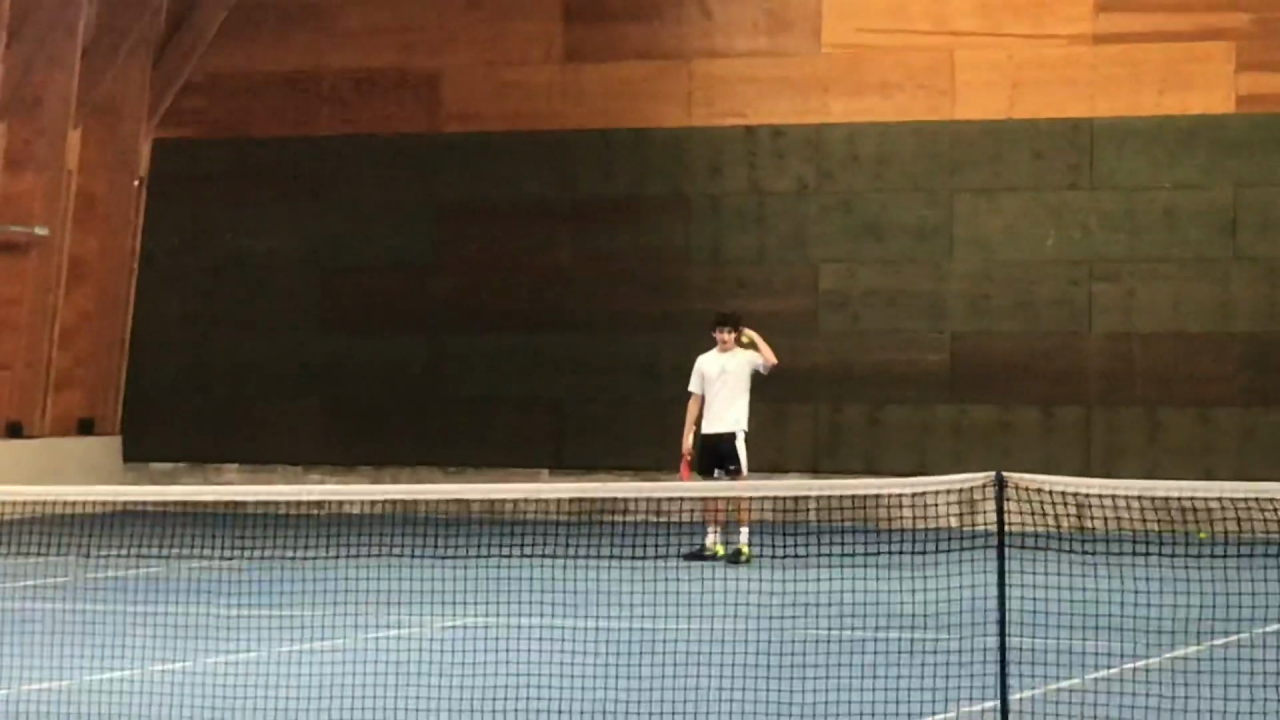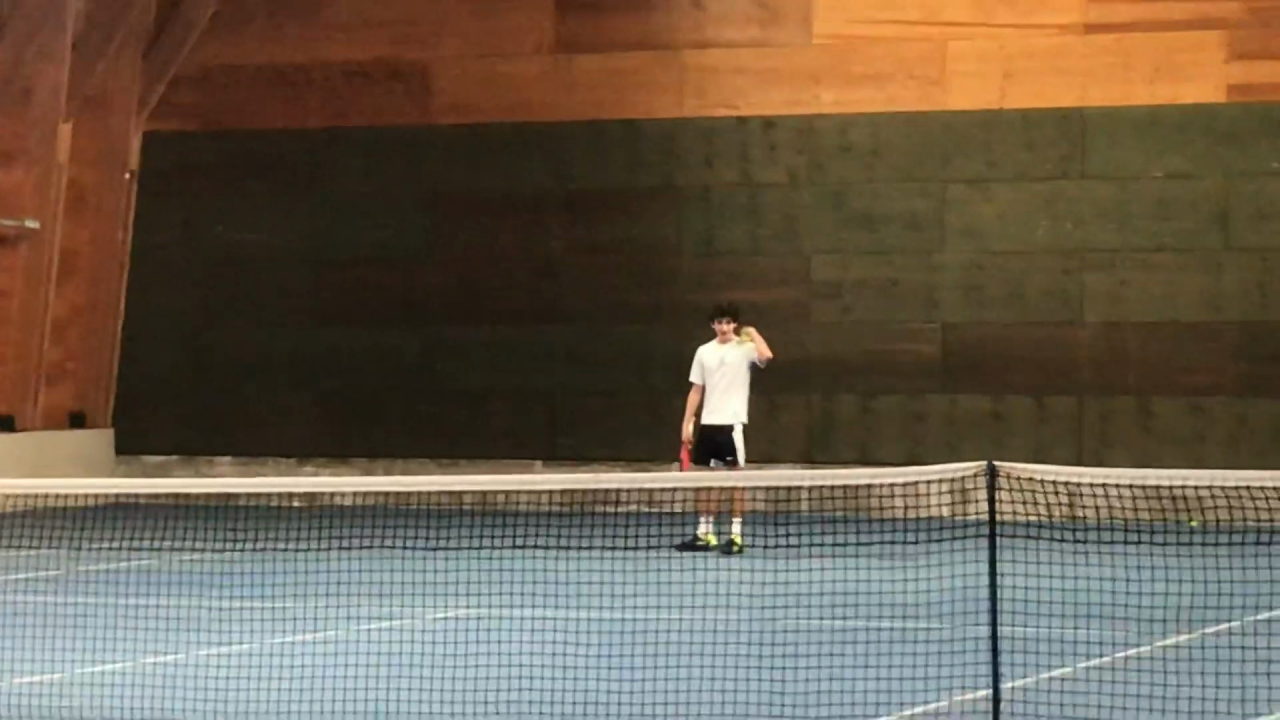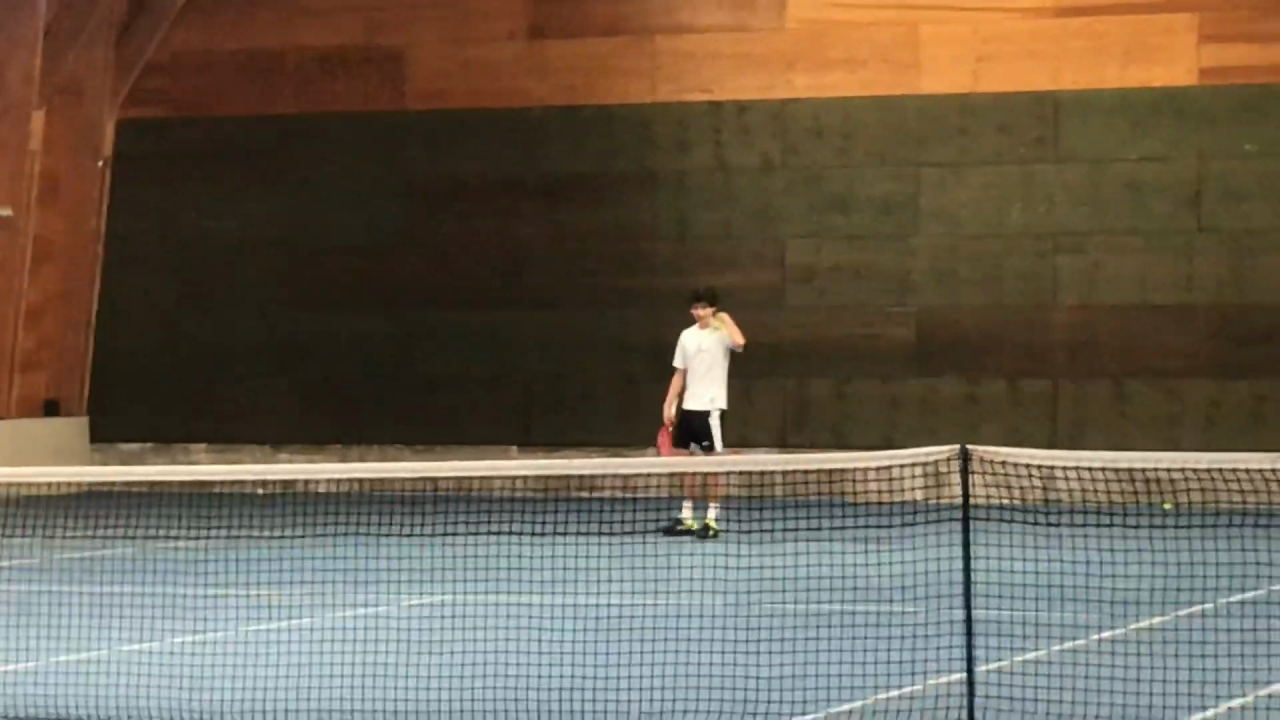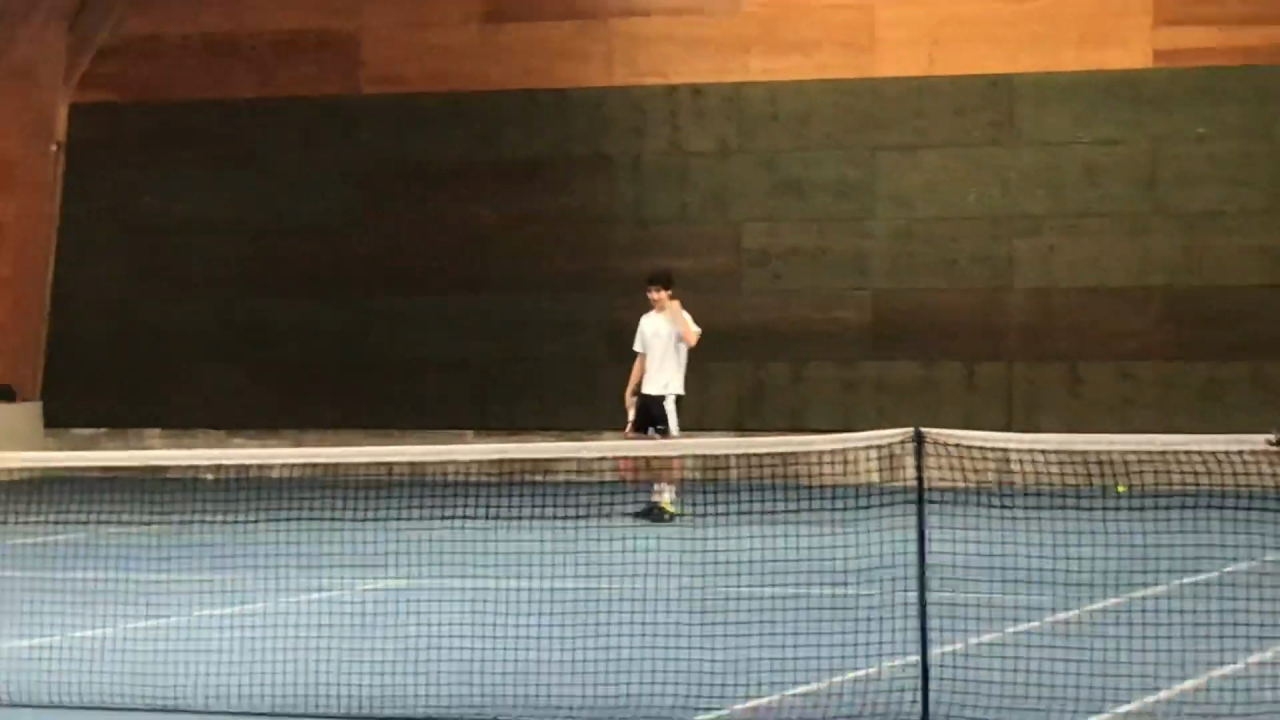
dt=0.2s
person 1, frame 1
left shoulder: (746, 357)
right shoulder: (703, 361)
left elbow: (772, 362)
right elbow: (695, 400)
left wrist: (754, 336)
right wrist: (687, 434)
left hip: (733, 431)
right hip: (709, 432)
left ankle: (744, 544)
right ankle: (712, 544)
person 1, frame 2
left shoulder: (744, 348)
right shoulder: (704, 351)
left elbow: (766, 356)
right elbow: (696, 390)
left wrist: (752, 333)
right wrist: (686, 423)
left hip: (732, 422)
right hip: (708, 422)
left ankle: (736, 535)
right ankle: (704, 534)
person 1, frame 3
left shoulder: (721, 333)
right shoulder: (686, 336)
left elbow: (739, 343)
left wrist: (726, 320)
right wrist: (668, 404)
left hip: (711, 407)
right hip: (688, 407)
left ankle: (711, 520)
right ankle: (686, 519)
person 1, frame 4
left shoulder: (680, 317)
right shoulder: (645, 320)
left elbow: (692, 340)
left wrist: (676, 312)
right wrist: (629, 390)
left hip: (668, 392)
right hip: (647, 391)
left ankle: (668, 503)
right ankle: (658, 499)
